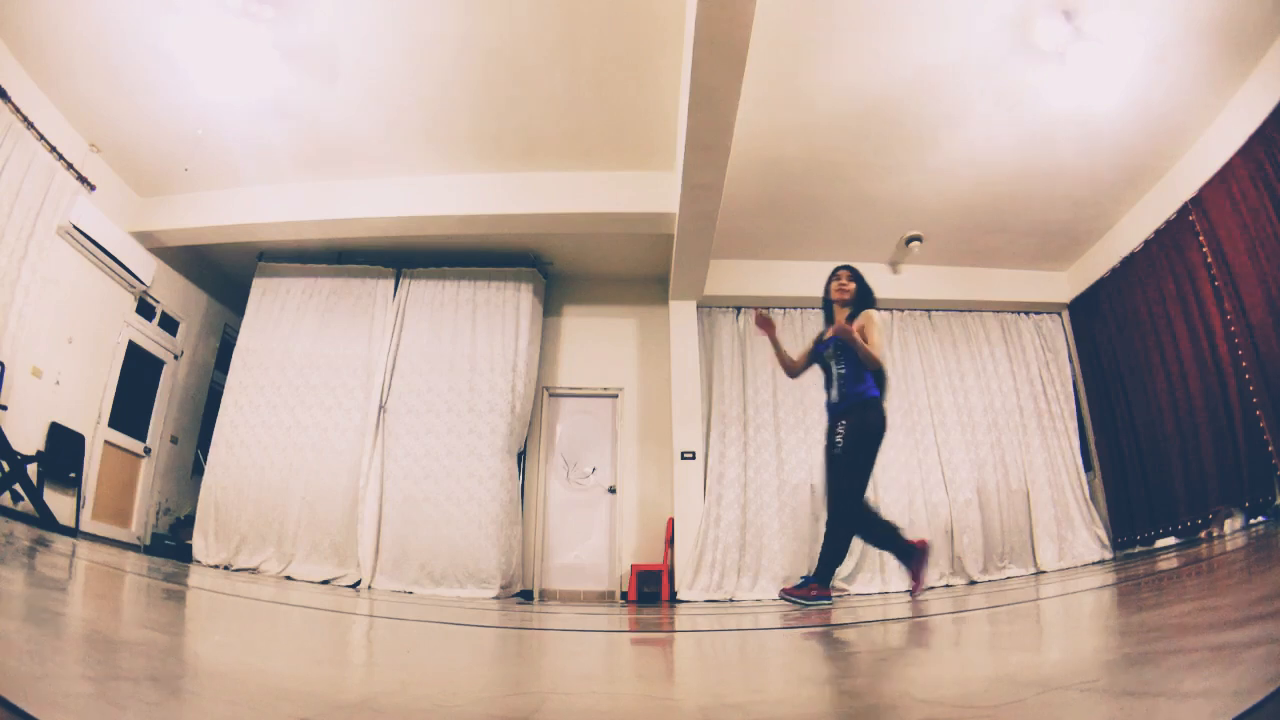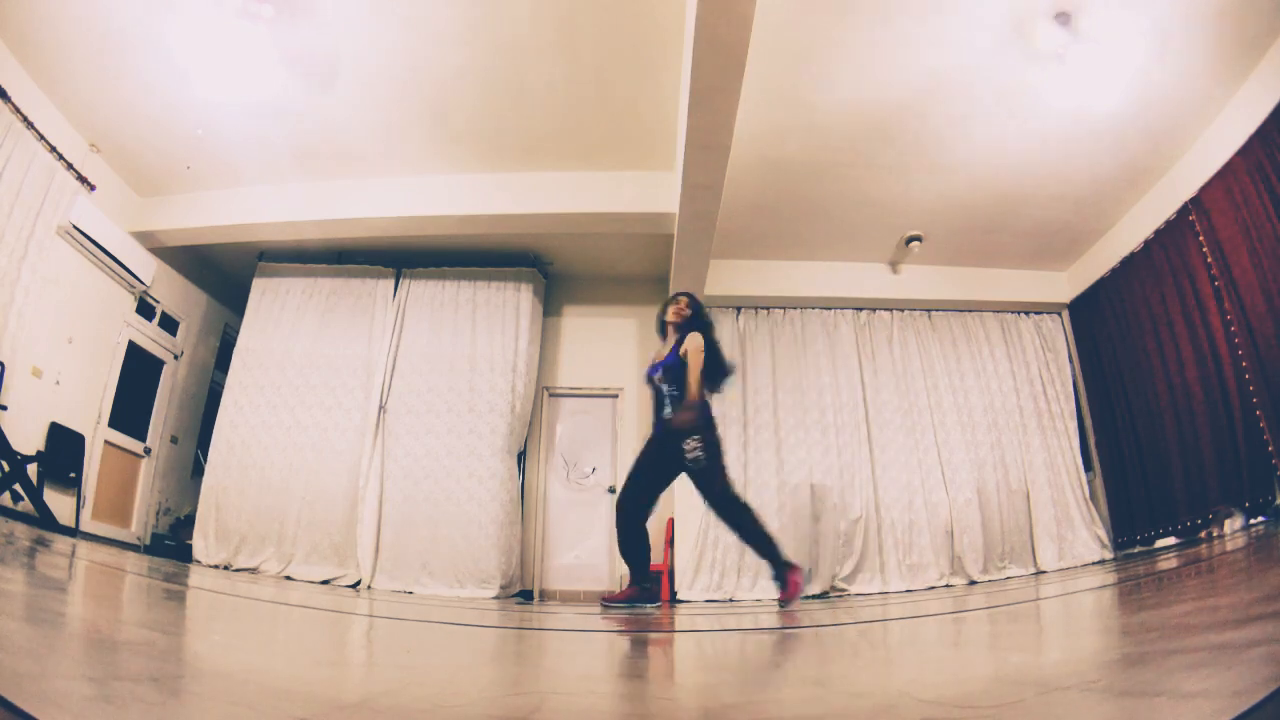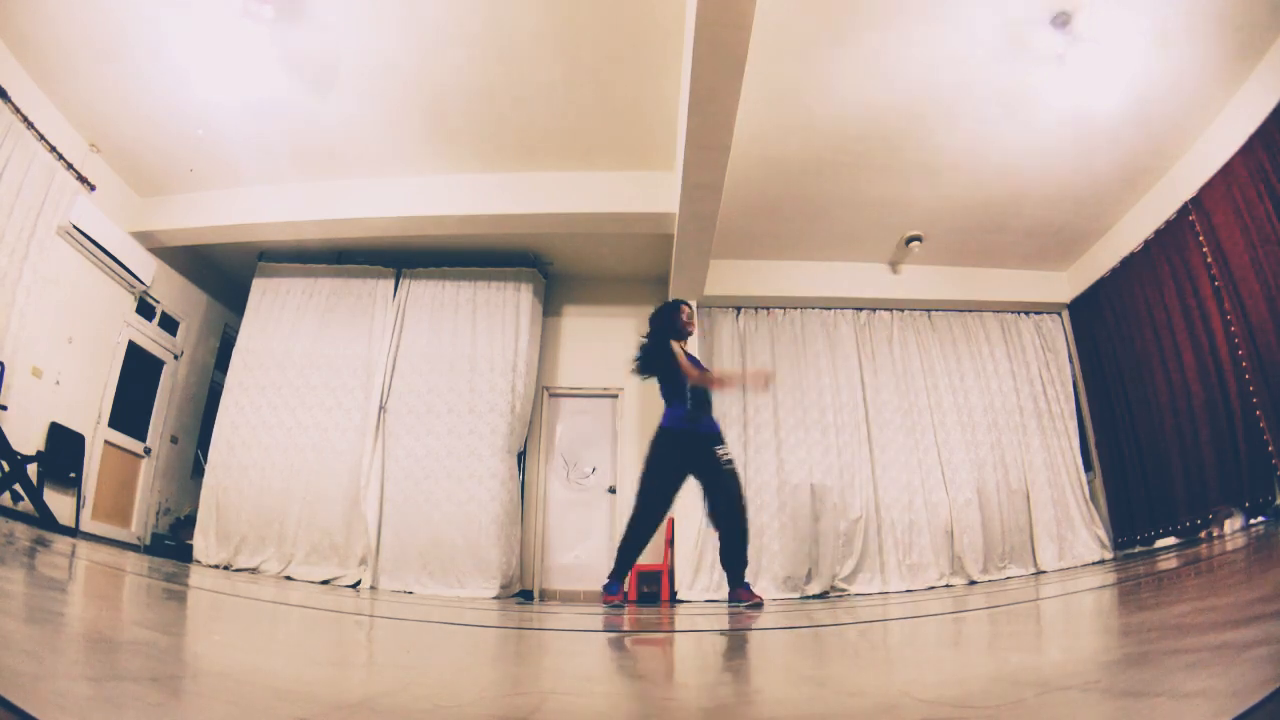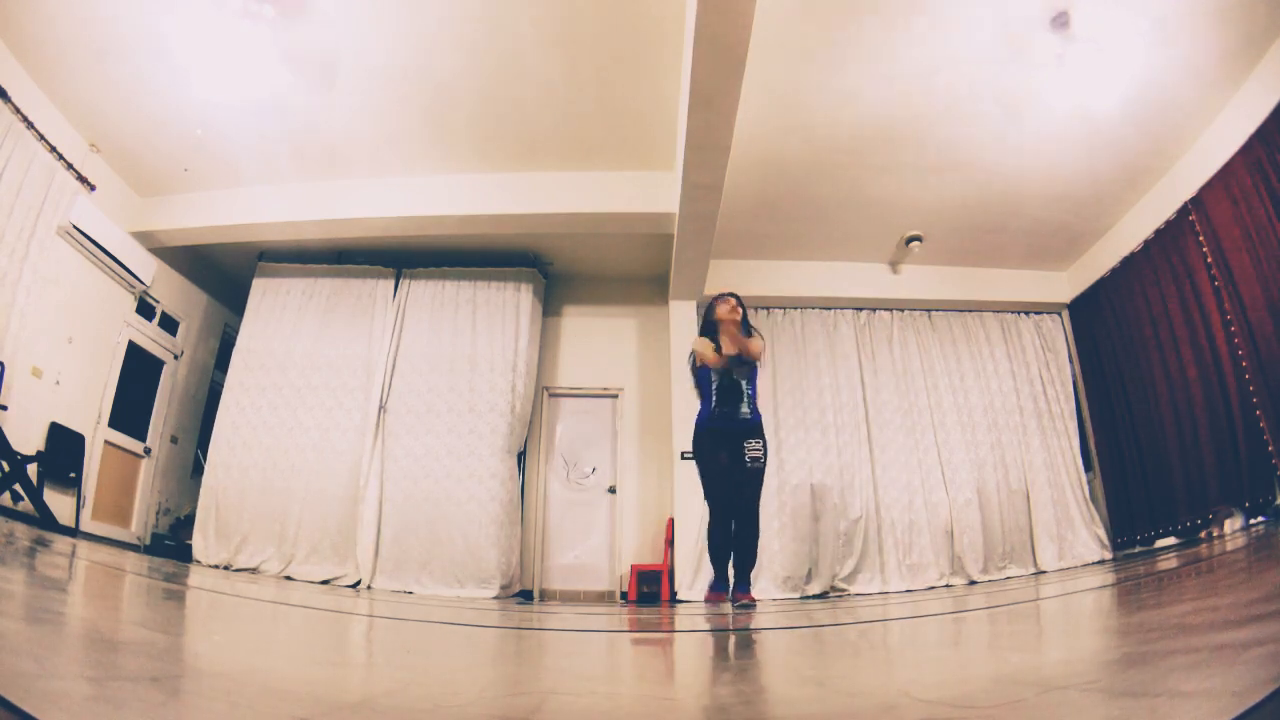
dt=1s
person 1, frame 1
left shoulder: (865, 318)
right shoulder: (824, 336)
left elbow: (877, 362)
right elbow: (793, 371)
left wrist: (853, 339)
right wrist: (772, 338)
left hip: (863, 414)
right hip: (840, 419)
left knee: (843, 498)
right knee: (846, 501)
left ankle: (819, 582)
right ankle: (909, 549)
person 1, frame 2
left shoulder: (693, 340)
right shoulder: (660, 353)
left elbow: (695, 378)
left wrist: (690, 408)
left hip: (692, 433)
right hip: (663, 436)
left knee: (725, 503)
right knee: (629, 505)
left ankle: (784, 570)
right ankle: (642, 585)
person 1, frame 3
left shoulder: (681, 353)
right shoulder: (668, 347)
right elbow: (700, 378)
right wrist: (746, 378)
left hip: (707, 440)
right hip: (675, 440)
left knee: (732, 509)
right knee: (648, 514)
left ankle: (737, 584)
right ankle: (615, 582)
person 1, frame 4
left shoulder: (752, 340)
right shoulder: (704, 343)
left elbow: (754, 353)
right elbow: (717, 361)
left wrist: (733, 332)
left hip: (748, 433)
right hip: (711, 434)
left knee: (747, 507)
right knee: (721, 506)
left ankle: (742, 585)
right ankle: (720, 581)
